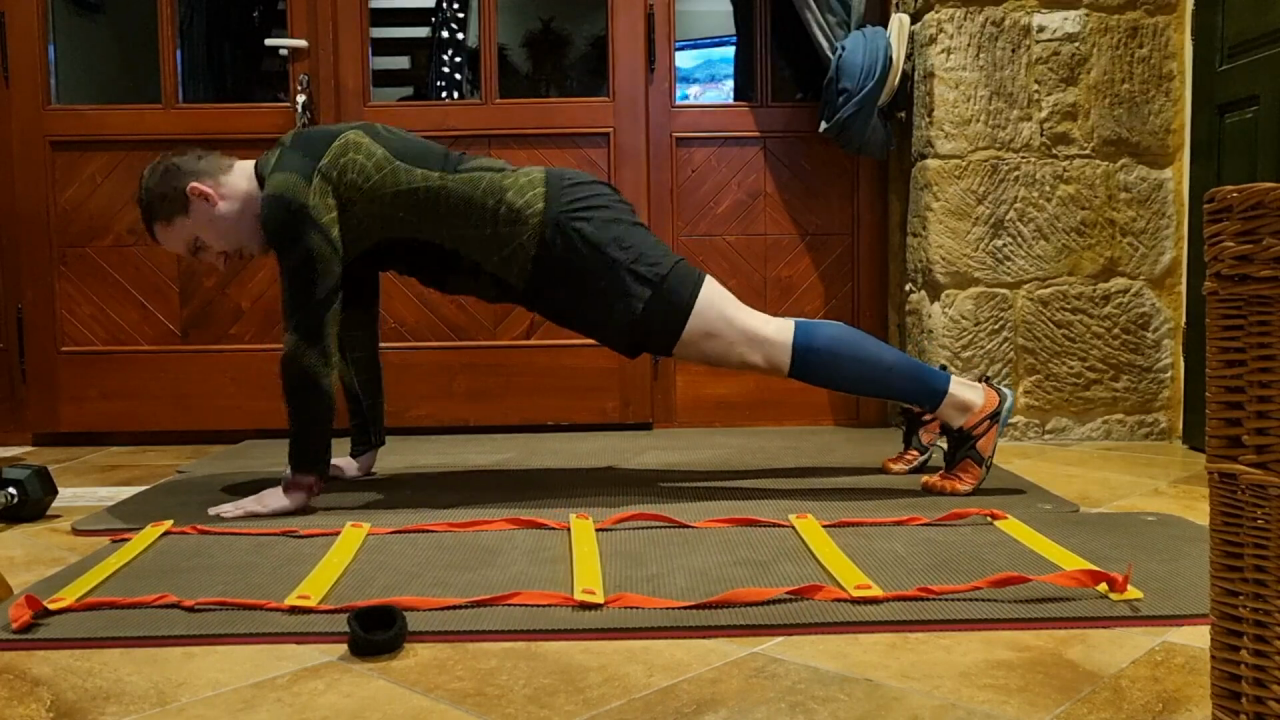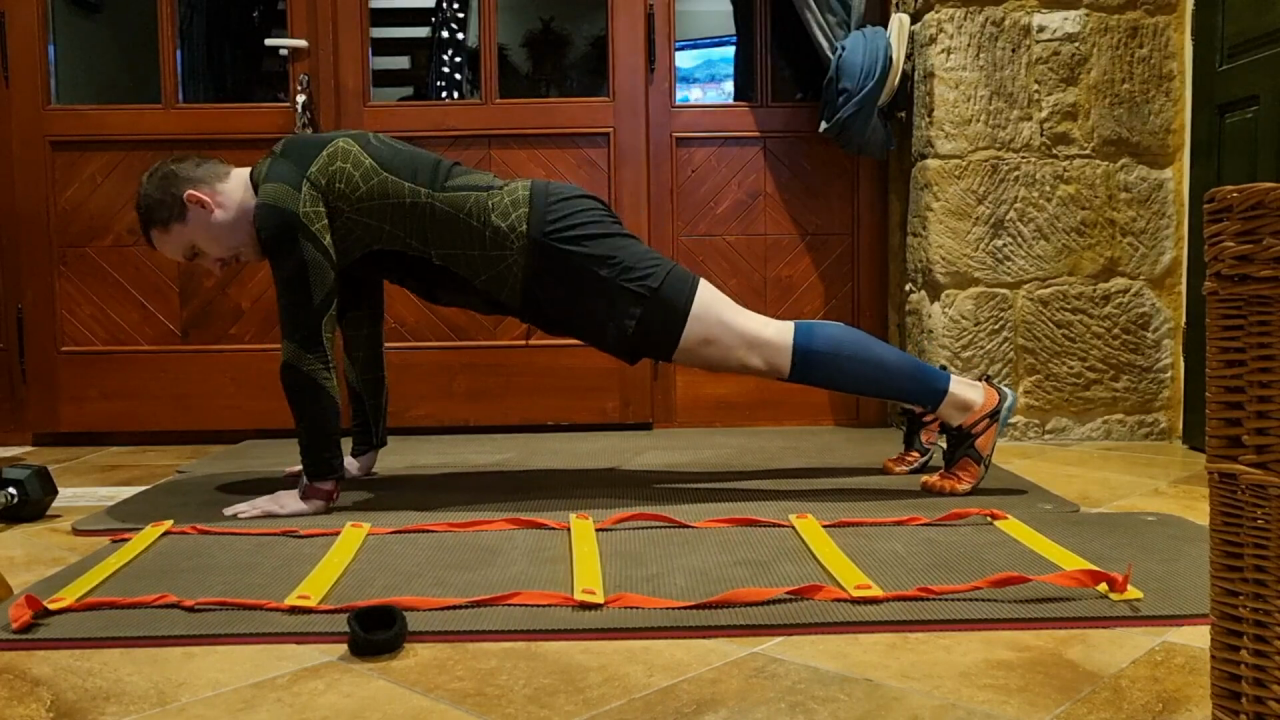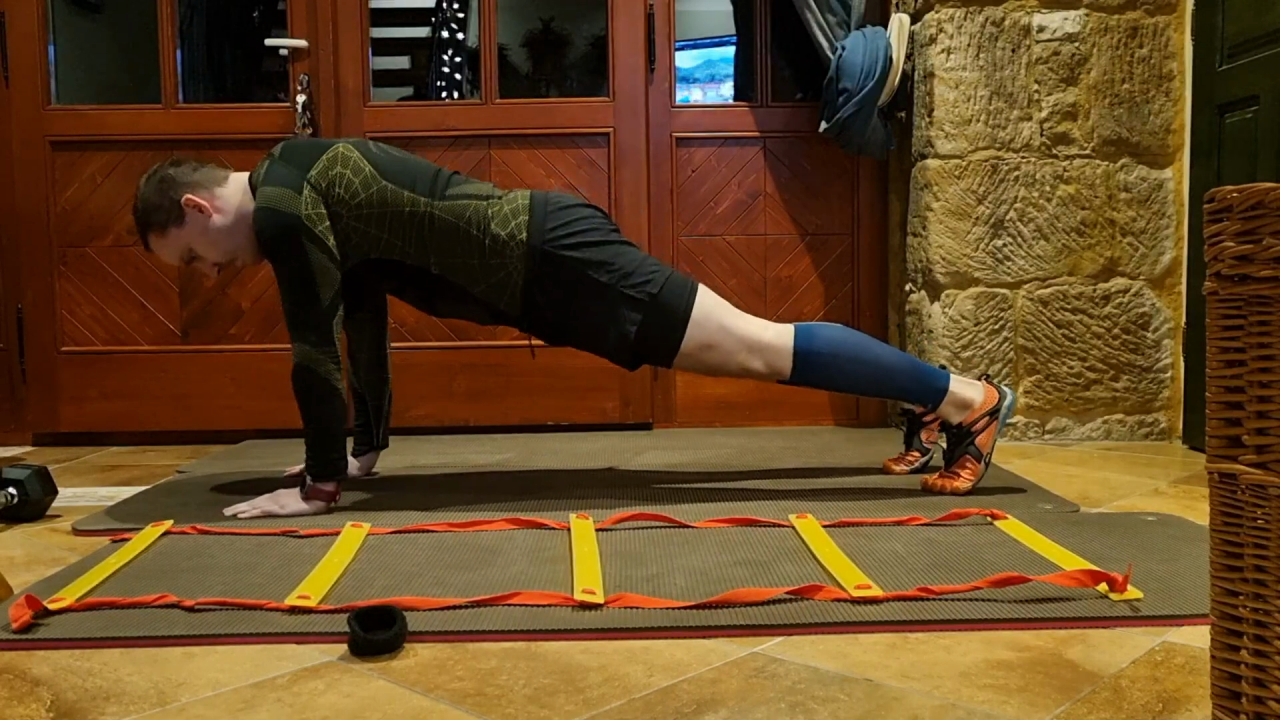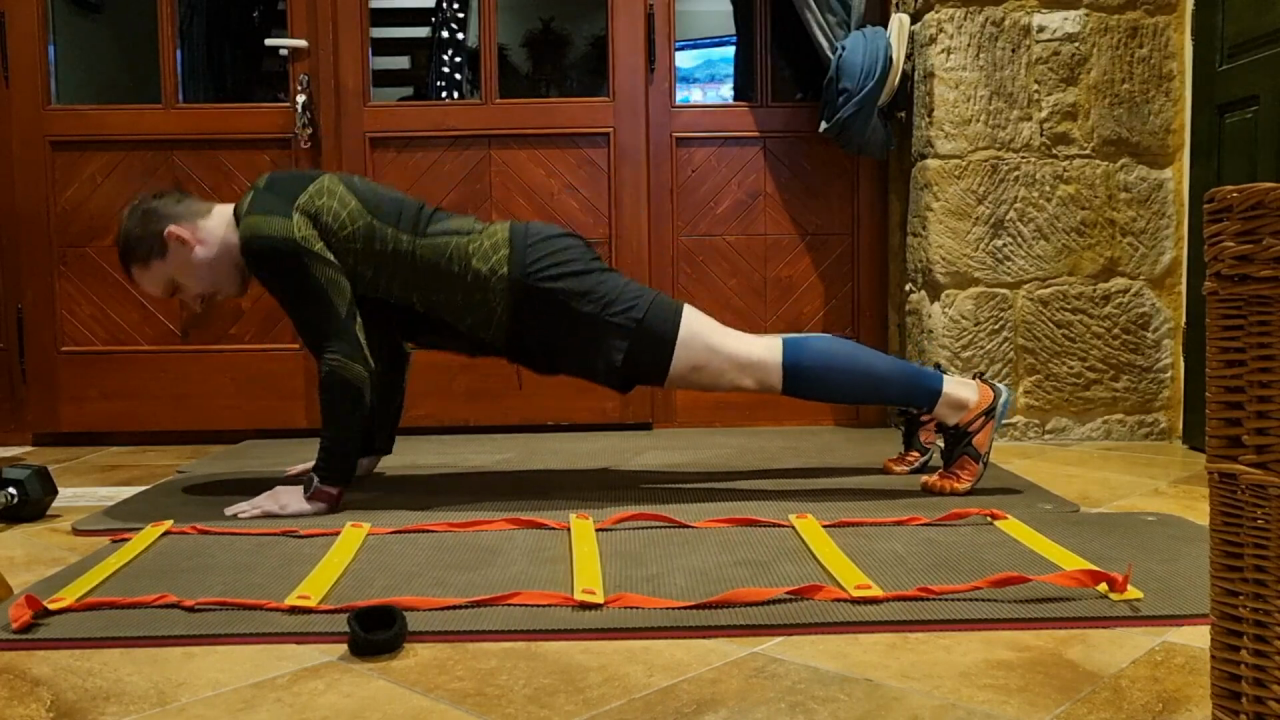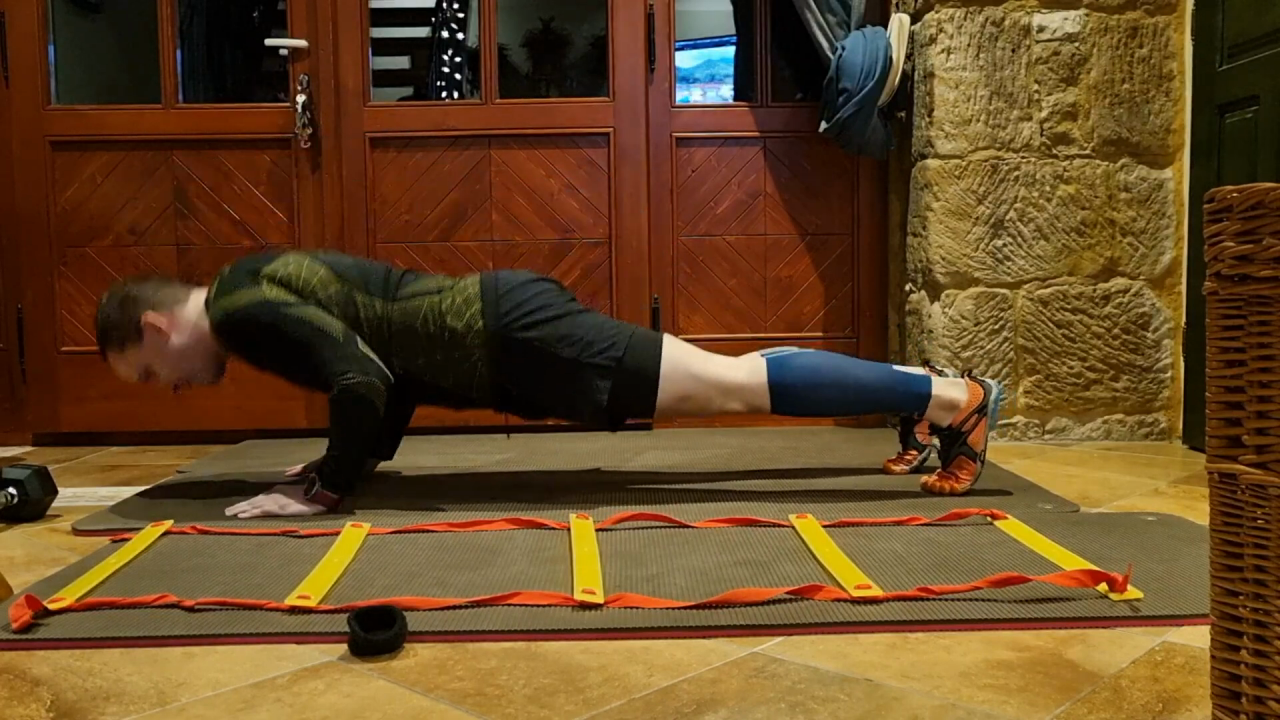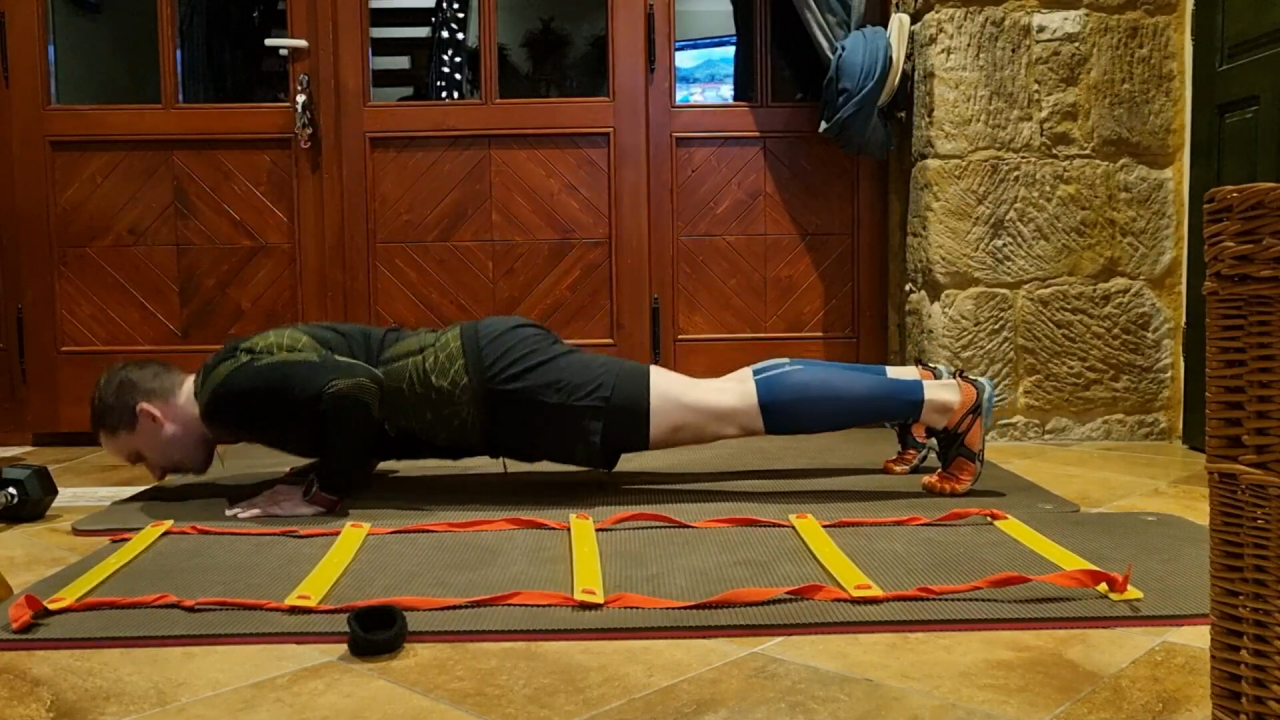
dt=0.3s
person 1, frame 1
left shoulder: (288, 194)
right shoulder: (320, 180)
left elbow: (308, 343)
right elbow: (354, 322)
left wrist: (303, 480)
right wrist: (362, 449)
left hip: (561, 235)
right hip: (550, 238)
left knee: (758, 343)
right knee: (752, 343)
left ankle: (967, 403)
right ankle: (931, 403)
person 1, frame 2
left shoulder: (281, 203)
right shoulder: (313, 185)
left elbow: (305, 350)
right elbow: (356, 320)
left wrist: (317, 483)
right wrist: (363, 449)
left hip: (548, 247)
right hip: (542, 241)
left knee: (755, 344)
right knee: (750, 345)
left ankle: (964, 399)
right ankle: (932, 397)
person 1, frame 3
left shoulder: (280, 207)
right shoulder: (307, 185)
left elbow: (318, 350)
right elbow: (363, 318)
left wrist: (319, 481)
right wrist: (365, 446)
left hip: (546, 257)
right hip: (539, 250)
left knee: (757, 349)
right knee: (753, 349)
left ankle: (966, 398)
right ankle: (932, 403)
person 1, frame 4
left shoulder: (268, 233)
right shoulder: (289, 210)
left elbow: (344, 359)
right elbow: (379, 325)
left wrist: (323, 487)
right wrist: (366, 449)
left hip: (529, 290)
right hip: (523, 274)
left knee: (745, 365)
right knee: (745, 360)
left ankle: (962, 397)
right ankle: (928, 401)
person 1, frame 5
left shoulder: (240, 313)
right shoulder: (256, 288)
left elbow: (364, 380)
left wrist: (325, 488)
right wrist: (356, 456)
left hip: (507, 336)
right hip: (499, 321)
left knee: (732, 387)
right knee: (730, 379)
left ankle: (952, 398)
right ankle: (920, 384)
person 1, frame 6
left shoulder: (228, 387)
right shoulder: (247, 365)
left elbow: (352, 389)
left wrist: (323, 490)
right wrist: (336, 463)
left hip: (495, 385)
right hip: (486, 362)
left knee: (722, 411)
right knee: (720, 398)
left ankle: (945, 400)
right ankle: (913, 385)
